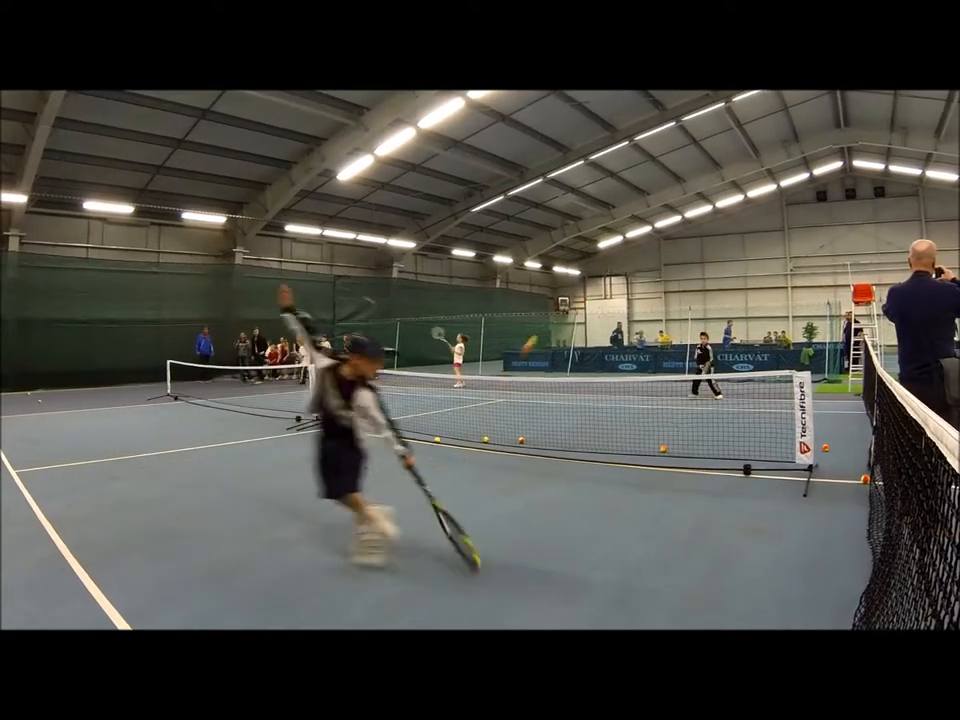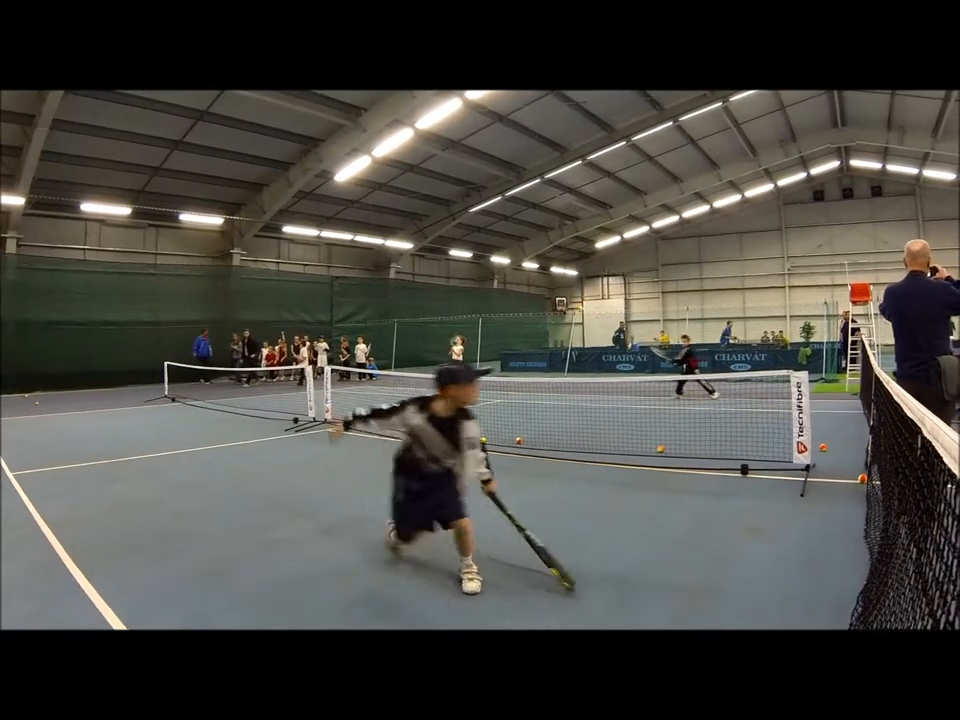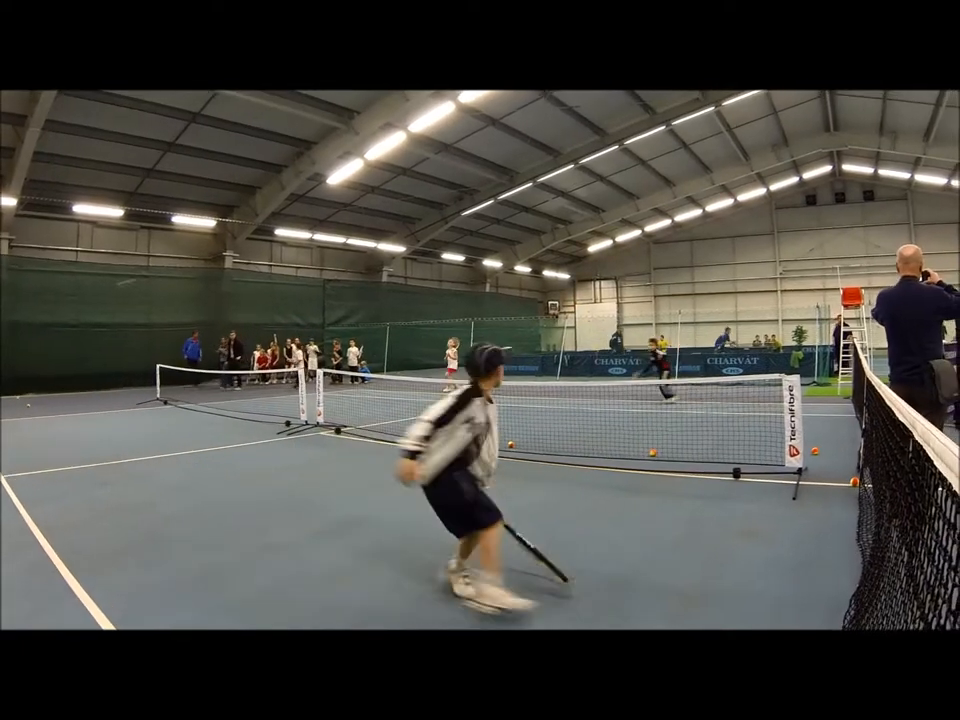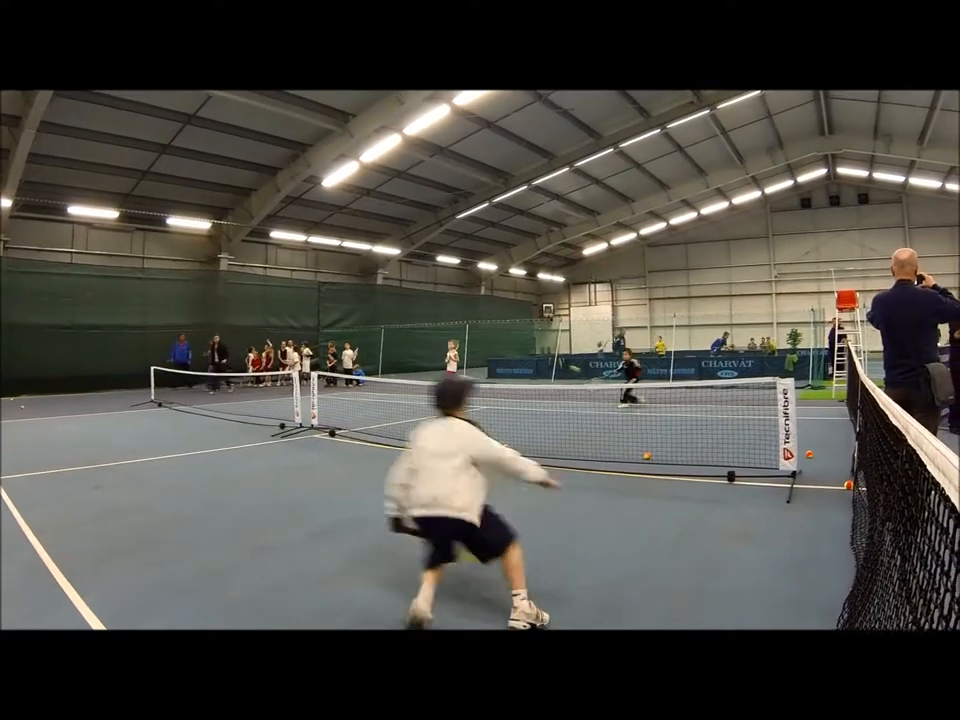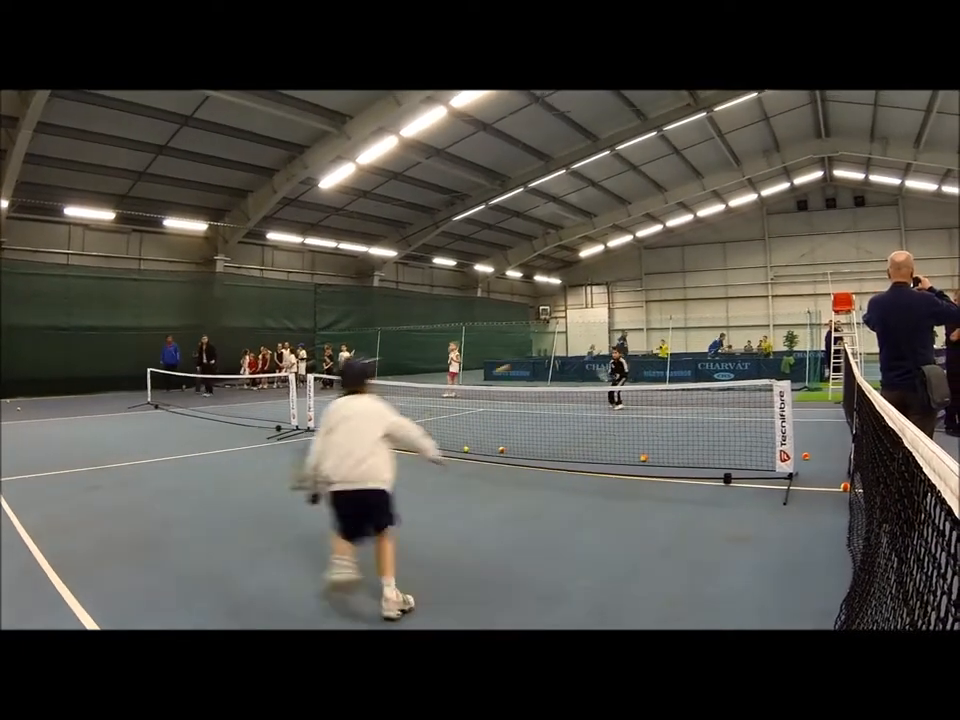
dt=0.3s
person 1, frame 1
left shoulder: (365, 393)
right shoulder: (327, 364)
left elbow: (383, 424)
right elbow: (308, 333)
left wrist: (403, 452)
right wrist: (289, 308)
left hip: (349, 442)
right hip: (329, 439)
left knee: (348, 493)
right knee: (338, 494)
left ankle: (373, 524)
right ankle: (374, 517)
person 1, frame 2
left shoulder: (466, 422)
right shoulder: (415, 409)
left elbow: (476, 449)
right elbow: (378, 414)
left wrist: (486, 477)
right wrist: (346, 424)
left hip: (442, 476)
right hip: (410, 475)
left knee: (459, 522)
right knee: (406, 533)
left ankle: (468, 567)
right ankle: (396, 529)
person 1, frame 3
left shoulder: (485, 403)
right shoulder: (467, 399)
left elbow: (485, 449)
right elbow: (429, 421)
left wrist: (480, 478)
right wrist: (411, 456)
left hip: (458, 471)
right hip: (442, 474)
left knee: (477, 528)
right knee: (491, 523)
left ankle: (457, 571)
right ankle: (489, 590)
person 1, frame 4
left shoulder: (422, 433)
right shoulder: (468, 433)
left elbow: (399, 478)
right elbow: (505, 457)
left wrist: (395, 514)
right wrist: (540, 475)
left hip: (423, 510)
right hip: (462, 506)
left knee: (438, 557)
right knee: (508, 545)
left ankle: (424, 600)
right ankle: (521, 608)
person 1, frame 5
left shoulder: (333, 410)
right shoulder: (378, 408)
left elbow: (318, 452)
right elbow: (411, 434)
left wrist: (312, 487)
right wrist: (433, 453)
left hip: (341, 482)
right hip: (374, 482)
left knee: (345, 533)
right knee: (383, 532)
left ankle: (342, 570)
right ankle: (390, 594)
